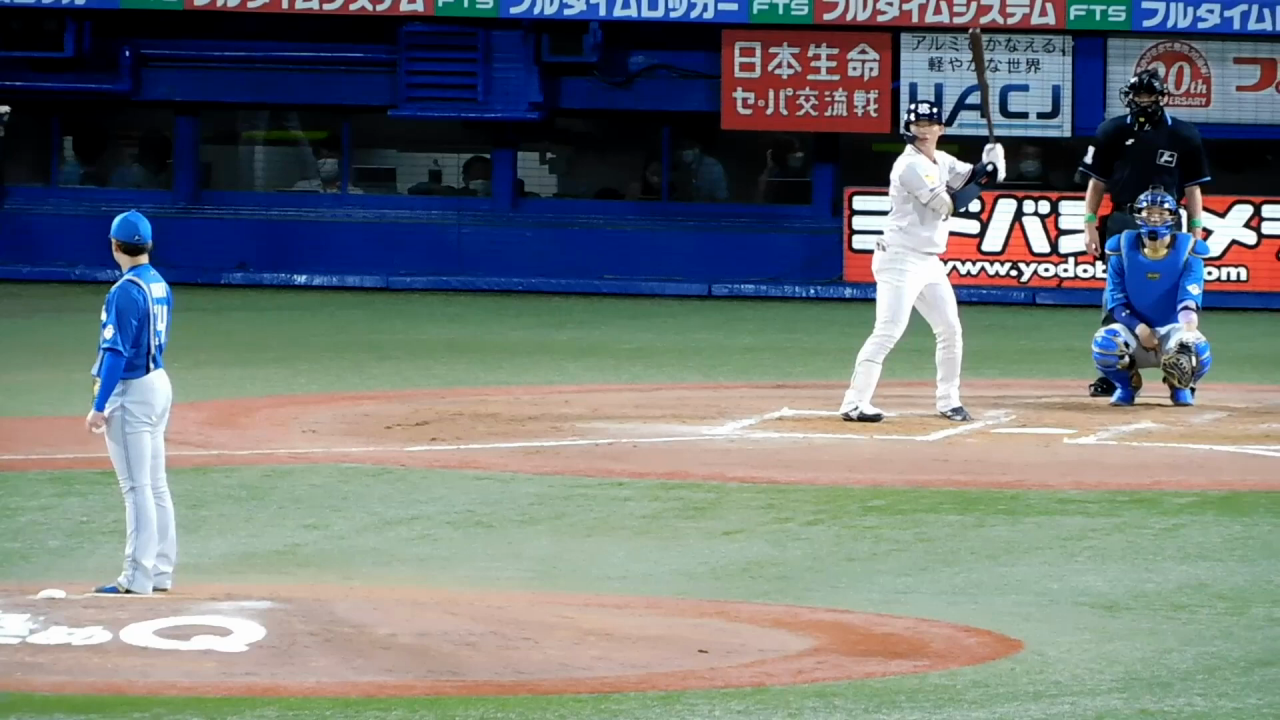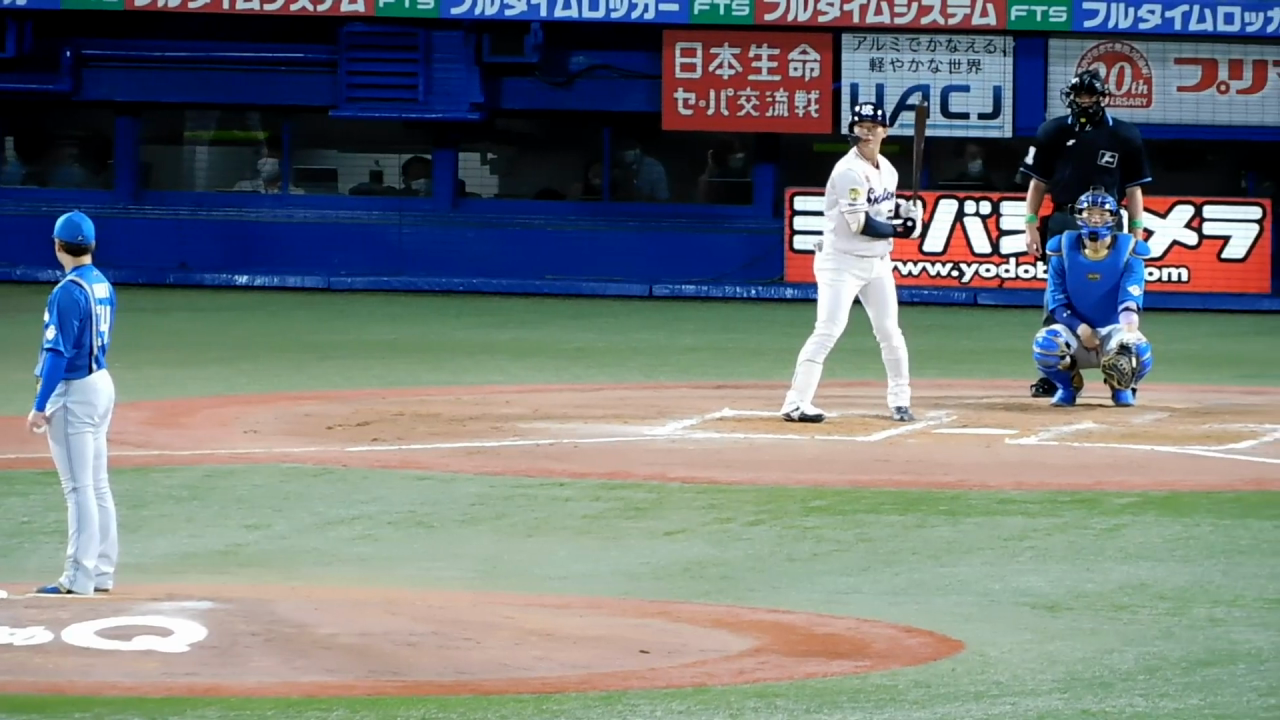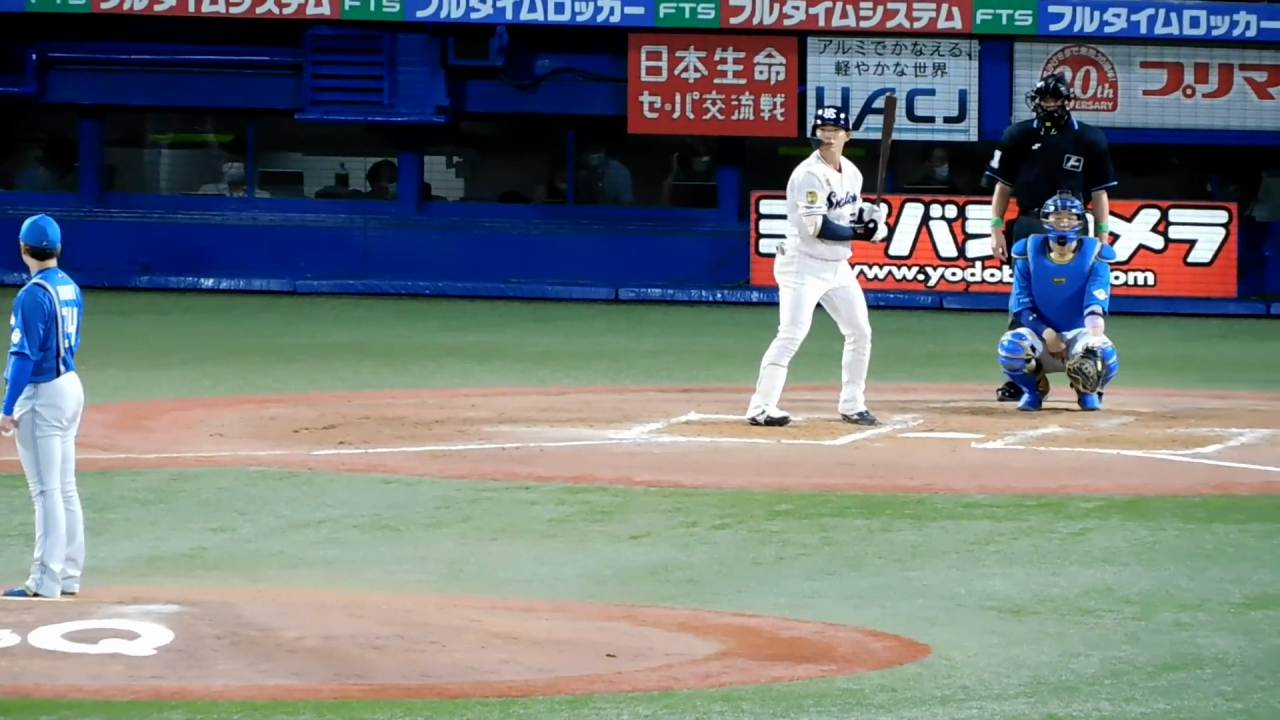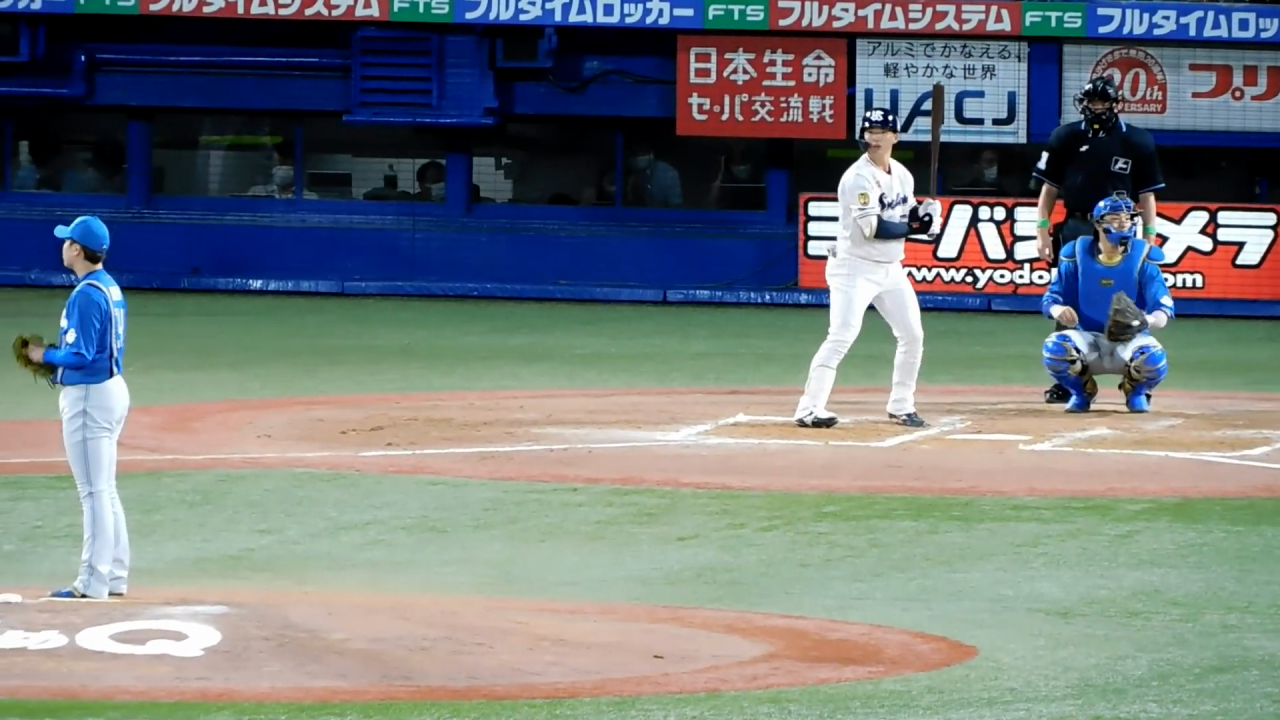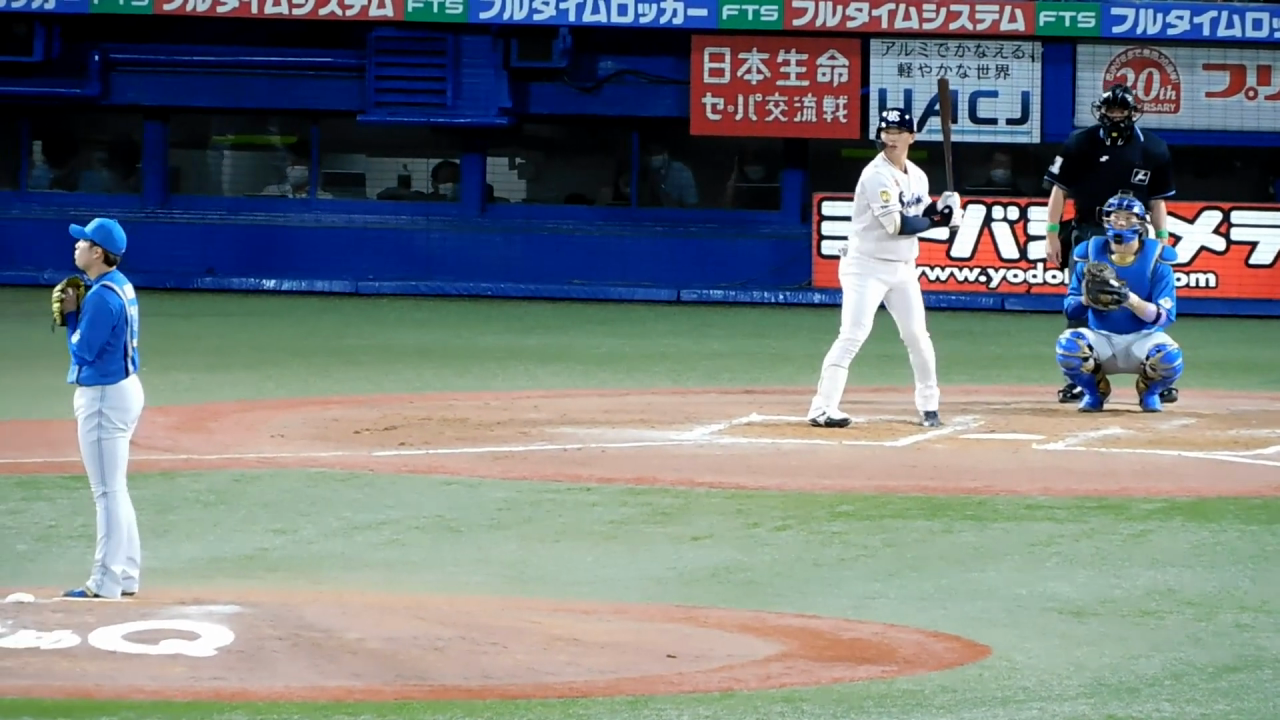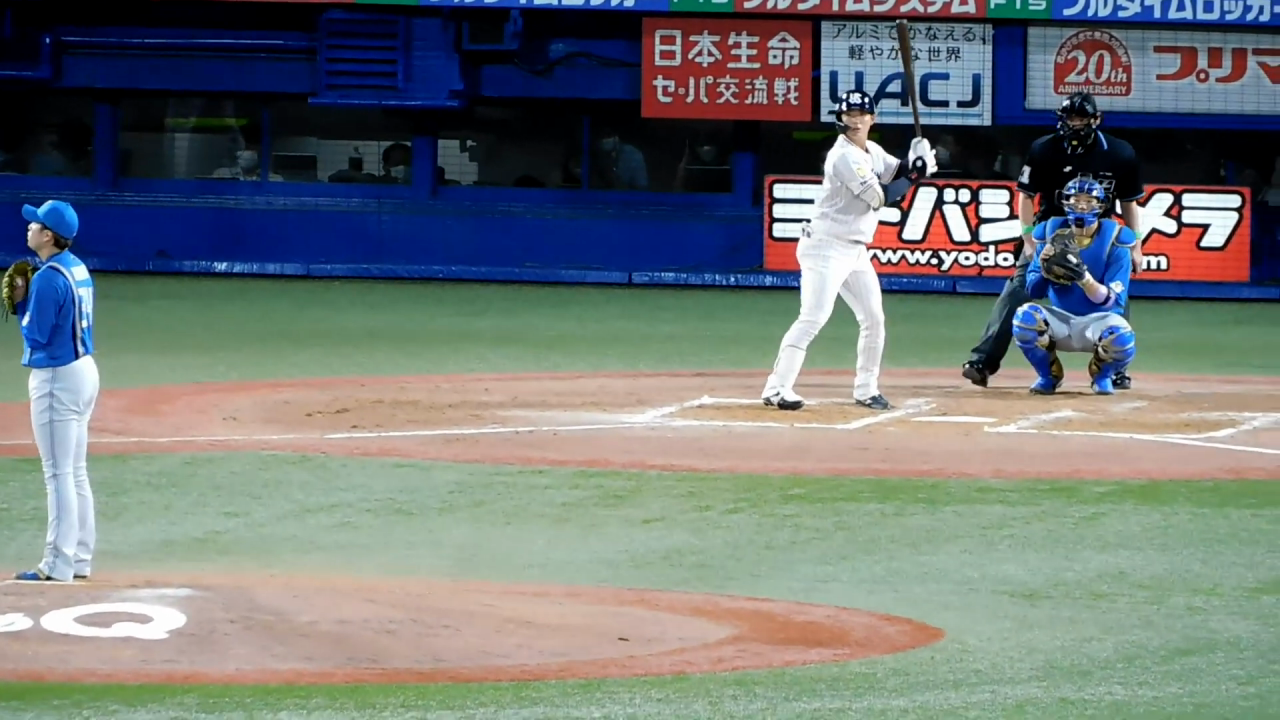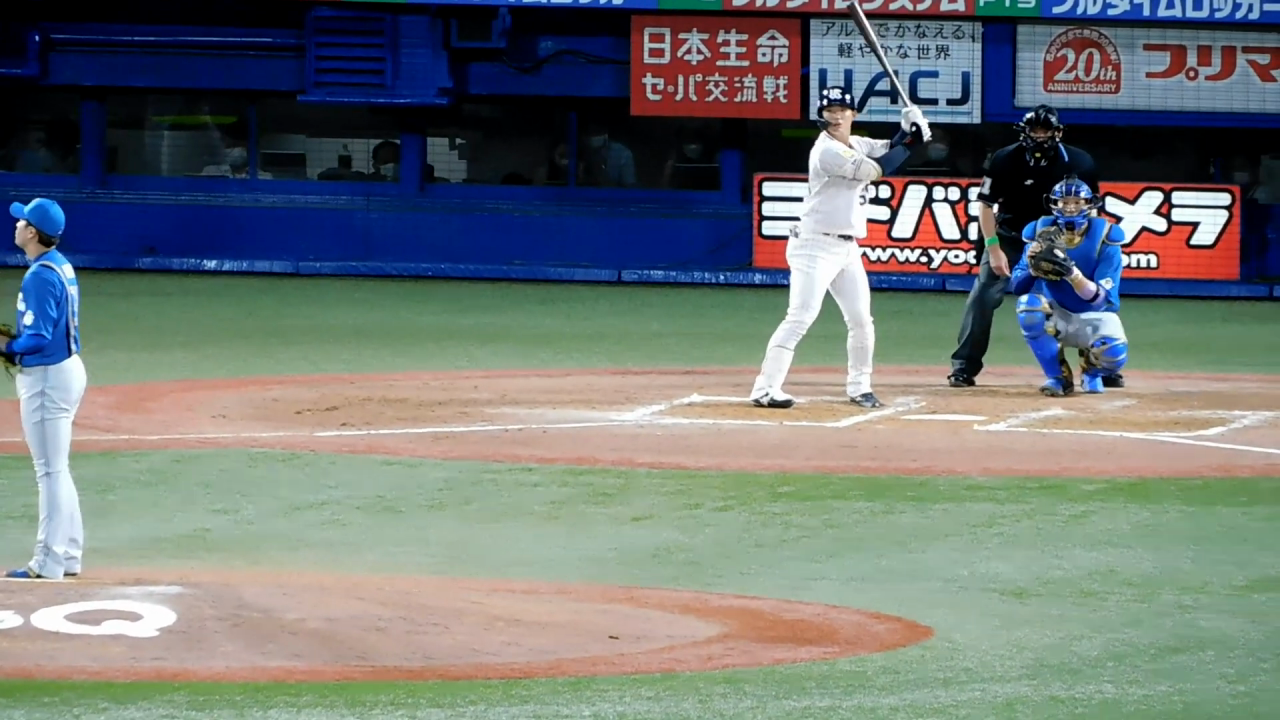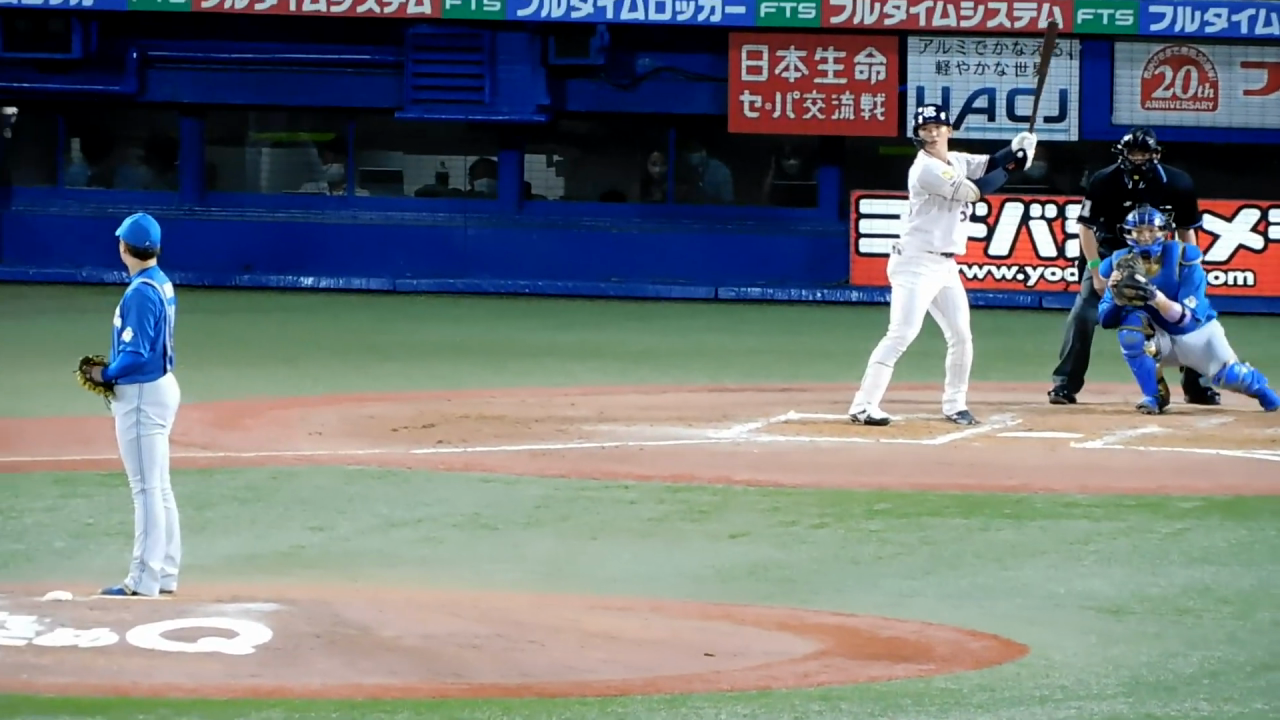
dt=0.5s
person 1, frame 1
left shoulder: (125, 290)
right shoulder: (160, 285)
left elbow: (117, 353)
left wrist: (99, 406)
left hip: (131, 392)
right hip: (157, 383)
left knee: (136, 487)
right knee: (155, 484)
left ankle: (138, 578)
right ankle: (160, 570)
person 1, frame 2
left shoulder: (68, 290)
right shoulder: (103, 285)
left elbow: (58, 353)
left wrist: (40, 406)
left hip: (74, 392)
right hip: (101, 384)
left knee: (78, 488)
right knee: (97, 485)
left ankle: (80, 578)
right ankle: (102, 570)
person 1, frame 3
left shoulder: (32, 295)
right shoulder: (71, 288)
left hip: (41, 395)
right hip: (69, 387)
left knee: (46, 490)
right knee: (64, 488)
left ankle: (46, 581)
right ankle: (67, 574)
person 1, frame 4
left shoulder: (85, 295)
right shoulder: (110, 288)
left elbow: (78, 356)
left wrist: (43, 355)
right wrist: (55, 352)
left hip: (89, 397)
right hip: (112, 390)
left knee: (93, 492)
right knee: (106, 491)
left ankle: (93, 583)
right ankle: (114, 576)
person 1, frame 5
left shoulder: (101, 296)
right shoulder: (120, 285)
left elbow: (82, 353)
left wrist: (72, 314)
right wrist: (76, 312)
left hip: (104, 396)
right hip: (123, 390)
left knee: (107, 492)
right knee: (115, 490)
left ankle: (106, 583)
right ankle: (126, 574)
person 1, frame 6
left shoulder: (48, 276)
right shoulder: (77, 267)
left elbow: (35, 336)
left wrist: (21, 304)
right wrist: (28, 300)
left hip: (58, 378)
right hip: (82, 371)
left knee: (59, 474)
right knee: (74, 472)
left ankle: (59, 565)
right ankle: (79, 557)
person 1, frame 7
left shoulder: (40, 276)
right shoulder: (60, 266)
left elbow: (38, 337)
left hip: (46, 377)
right hip: (66, 369)
left knee: (49, 471)
right knee: (58, 469)
left ankle: (49, 563)
right ankle: (69, 554)
person 1, frame 8
left shoulder: (140, 292)
right shoulder: (161, 283)
left elbow: (135, 354)
left wrist: (104, 375)
right wrist: (113, 370)
left hip: (142, 394)
right hip: (160, 386)
left knee: (146, 488)
right knee: (158, 487)
left ankle: (145, 580)
right ankle: (165, 572)
person 2, frame 1
left shoulder: (940, 160)
right shoulder: (911, 165)
left elbow: (970, 178)
right elbow: (947, 206)
left wrist: (989, 164)
right wrist: (983, 182)
left hip: (929, 261)
right hip: (901, 260)
left knee: (950, 329)
right knee: (887, 331)
left ankle: (948, 400)
right ankle: (854, 403)
person 2, frame 2
left shoulder: (887, 170)
right shoulder: (848, 171)
right elbow: (860, 223)
left wrist: (905, 211)
right wrist: (899, 230)
left hip: (878, 262)
right hip: (841, 261)
left knee: (889, 331)
right knee: (828, 331)
left ankle: (899, 399)
right ankle: (796, 403)
person 2, frame 3
left shoulder: (852, 172)
right shoulder: (808, 174)
right elbow: (818, 227)
left wrist: (868, 216)
right wrist: (860, 233)
left hip: (838, 267)
right hip: (803, 264)
left knee: (860, 332)
right knee: (791, 334)
left ankle: (853, 405)
right ankle: (761, 407)
person 2, frame 4
left shoulder: (902, 174)
right shoulder: (858, 177)
left elbow: (905, 214)
right elbow: (873, 228)
left wrist: (923, 214)
right wrist: (916, 228)
left hip: (890, 268)
right hip: (854, 267)
left knee: (912, 334)
right knee: (841, 337)
left ankle: (901, 405)
right ankle: (808, 409)
person 2, frame 5
left shoulder: (917, 175)
right shoulder: (876, 174)
left elbow: (922, 214)
right elbow: (896, 225)
left wrist: (941, 208)
right wrist: (938, 219)
left hip: (902, 267)
right hip: (866, 265)
left knee: (916, 334)
right knee: (853, 335)
left ankle: (928, 403)
right ankle: (822, 408)
person 2, frame 6
left shoulder: (873, 151)
right shoulder: (844, 156)
left elbow: (897, 173)
right elbow: (878, 197)
left wrist: (915, 161)
right wrist: (913, 176)
left hip: (857, 249)
right hip: (826, 246)
left knee: (874, 319)
right knee: (812, 318)
left ankle: (866, 389)
right ankle: (777, 388)
person 2, frame 7
left shoulder: (857, 144)
right shoulder: (826, 150)
left elbow: (889, 149)
right elbow: (876, 170)
left wrist: (907, 128)
right wrist: (910, 142)
left hip: (847, 247)
right hip: (815, 245)
left knee: (861, 319)
right knee: (800, 317)
left ankle: (859, 386)
right ankle: (766, 388)
person 2, frame 8
left shoulder: (956, 160)
right shoulder: (926, 169)
left elbow: (989, 164)
right elbow: (974, 191)
left wrist: (1015, 148)
right wrist: (1013, 166)
left hip: (946, 265)
right hip: (917, 263)
left knee: (961, 337)
right knee: (901, 334)
left ankle: (954, 404)
right ankle: (864, 406)
person 3, frame 1
left shoulder: (1184, 135)
right shoulder: (1112, 131)
left elbow: (1193, 188)
right elbow: (1097, 182)
left wrist: (1195, 233)
right wrist: (1091, 224)
right hip: (1122, 223)
person 3, frame 2
left shoulder: (1125, 135)
right shoulder: (1053, 131)
left elbow: (1133, 189)
right elbow: (1038, 183)
left wrist: (1136, 233)
right wrist: (1031, 225)
right hip: (1063, 223)
person 3, frame 3
left shoulder: (1090, 139)
right shoulder: (1018, 135)
left elbow: (1099, 193)
right elbow: (1003, 186)
left wrist: (1102, 236)
right wrist: (997, 229)
right hip: (1028, 227)
person 3, frame 4
left shoulder: (1138, 141)
right shoulder: (1065, 137)
left elbow: (1147, 195)
right elbow: (1050, 187)
left wrist: (1149, 238)
right wrist: (1043, 229)
right hip: (1076, 229)
person 3, frame 5
left shoulder: (1154, 149)
right shoulder: (1080, 143)
left elbow: (1157, 201)
right elbow: (1059, 190)
left wrist: (1162, 241)
right wrist: (1053, 235)
right hip: (1088, 234)
person 3, frame 6
left shoulder: (1120, 153)
right shoulder: (1044, 149)
left elbow: (1129, 202)
right elbow: (1026, 196)
left wrist: (1135, 245)
right wrist: (1029, 239)
right knee: (1018, 290)
right ankle: (983, 360)
person 3, frame 7
left shoulder: (1080, 163)
right shoulder: (1004, 160)
right elbow: (986, 205)
right wrist: (994, 249)
right hip: (1011, 235)
right knee: (983, 295)
right ankle: (964, 366)
person 3, frame 8
left shoulder: (1178, 183)
right shoulder: (1104, 181)
left elbow: (1186, 230)
right elbow: (1086, 227)
right wrist: (1096, 271)
right hip: (1111, 256)
right knee: (1083, 314)
left ankle: (1197, 386)
right ankle: (1065, 384)
person 4, frame 1
left shoulder: (1188, 250)
right shoulder: (1122, 249)
left elbow: (1190, 301)
right elbow: (1116, 301)
left wrist: (1188, 336)
right wrist: (1140, 329)
left hip: (1173, 330)
right hip: (1134, 330)
left knee: (1198, 351)
right knee: (1104, 343)
left ankle: (1180, 385)
right ankle: (1127, 384)
person 4, frame 2
left shoulder: (1128, 251)
right shoulder: (1063, 249)
left elbow: (1131, 301)
right elbow: (1056, 302)
left wrist: (1129, 338)
right wrist: (1081, 329)
left hip: (1114, 331)
right hip: (1074, 330)
left knee: (1139, 352)
right knee: (1044, 344)
left ankle: (1122, 387)
right ankle: (1068, 385)
person 4, frame 3
left shoulder: (1094, 255)
right shoulder: (1028, 253)
left elbow: (1096, 306)
right elbow: (1021, 307)
left wrist: (1094, 342)
right wrist: (1048, 335)
left hip: (1080, 334)
right hip: (1041, 334)
left knee: (1105, 356)
right knee: (1010, 347)
left ankle: (1088, 390)
right ankle: (1034, 389)
person 4, frame 4
left shoulder: (1143, 259)
right shoulder: (1077, 255)
left elbow: (1164, 308)
right elbow: (1050, 298)
left wrist: (1148, 321)
right wrist: (1057, 309)
left hip: (1130, 340)
right hip: (1087, 339)
left knee: (1154, 359)
right knee: (1054, 348)
left ankle: (1136, 391)
right ankle: (1081, 391)
person 4, frame 5
left shoulder: (1156, 259)
right shoulder: (1091, 254)
left elbow: (1165, 316)
right elbow: (1071, 312)
left wrist: (1130, 299)
right wrist: (1086, 298)
left hip: (1143, 338)
right hip: (1102, 339)
left knee: (1170, 357)
right knee: (1067, 345)
left ankle: (1149, 391)
right ankle: (1095, 391)
person 4, frame 6
left shoulder: (1115, 241)
right shoulder: (1051, 233)
left elbow: (1113, 301)
right elbow: (1033, 292)
left wrist: (1084, 277)
right wrist: (1045, 269)
left hip: (1098, 320)
right hip: (1060, 319)
left knee: (1122, 341)
right knee: (1024, 317)
left ankle: (1102, 374)
right ankle: (1049, 374)
person 4, frame 7
left shoulder: (1105, 239)
right shoulder: (1041, 233)
left elbow: (1102, 298)
right elbow: (1017, 288)
left wrist: (1072, 273)
right wrist: (1032, 268)
left hip: (1096, 317)
right hip: (1058, 315)
left knee: (1113, 352)
right knee: (1028, 305)
left ankle: (1092, 373)
right ankle: (1058, 377)
person 4, frame 8
left shoulder: (1184, 260)
right shoulder: (1121, 264)
left elbow: (1189, 318)
right elbow: (1106, 321)
left wrist: (1155, 297)
right wrist: (1117, 298)
left hip: (1197, 332)
right hip: (1161, 334)
left knee: (1231, 377)
right knee: (1130, 328)
left ankle: (1259, 388)
right ankle: (1154, 396)
